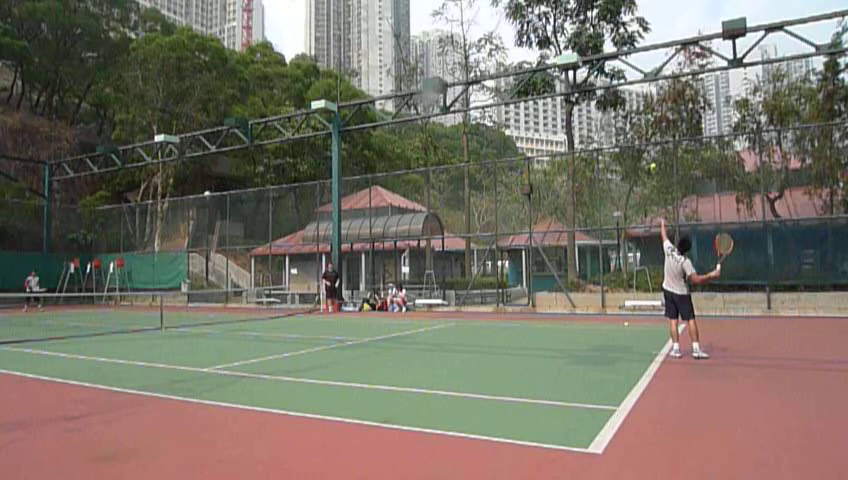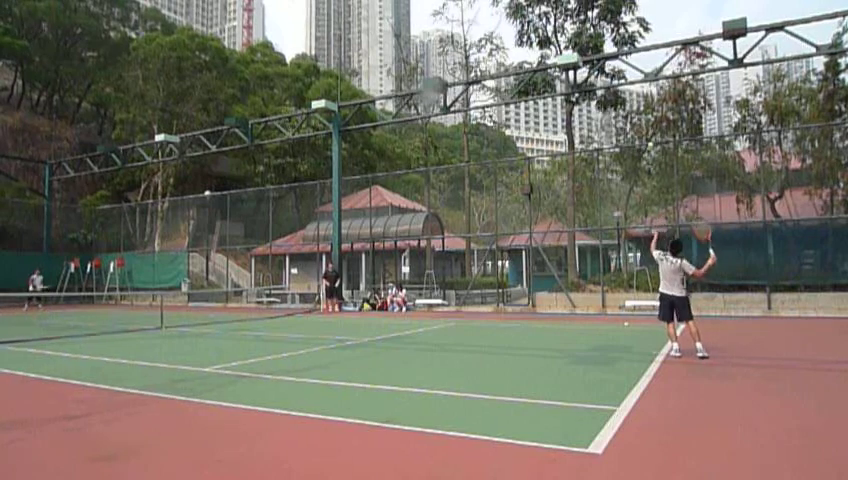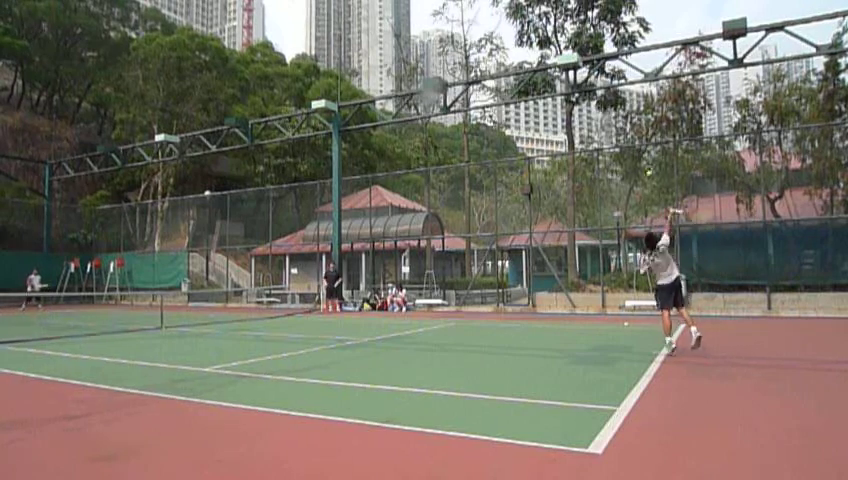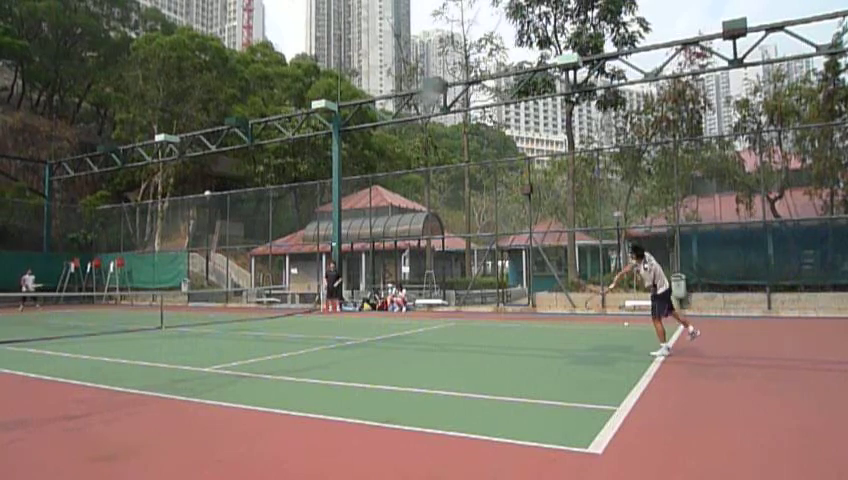
dt=0.3s
person 1, frame 1
left shoulder: (669, 250)
right shoulder: (685, 262)
left elbow: (664, 237)
right elbow: (696, 280)
left wrist: (662, 224)
right wrist: (712, 275)
left hip: (668, 291)
right hip: (681, 293)
left knee: (673, 321)
right knee: (691, 320)
left ankle: (676, 348)
right ankle: (696, 349)
person 1, frame 2
left shoulder: (661, 257)
right shoulder: (682, 262)
left elbow: (652, 249)
right elbow: (699, 273)
left wrist: (655, 236)
right wrist: (710, 262)
left hip: (665, 295)
right hip: (680, 296)
left knee: (669, 323)
right knee: (690, 322)
left ankle: (675, 348)
right ankle: (700, 348)
person 1, frame 3
left shoulder: (645, 260)
right shoulder: (663, 246)
left elbow: (643, 271)
right elbow: (667, 231)
right wrist: (669, 217)
left hip: (662, 286)
right hip: (675, 281)
left knee: (665, 313)
right knee: (682, 309)
left ankle: (669, 341)
right ankle: (694, 332)
person 1, frame 4
left shoulder: (645, 270)
right shoulder: (644, 255)
left elbow: (649, 287)
right elbow: (630, 266)
right wrist: (618, 276)
left hip: (659, 293)
right hip: (664, 288)
left knee: (656, 319)
right knee: (671, 312)
left ankle: (665, 347)
right ankle: (691, 330)
